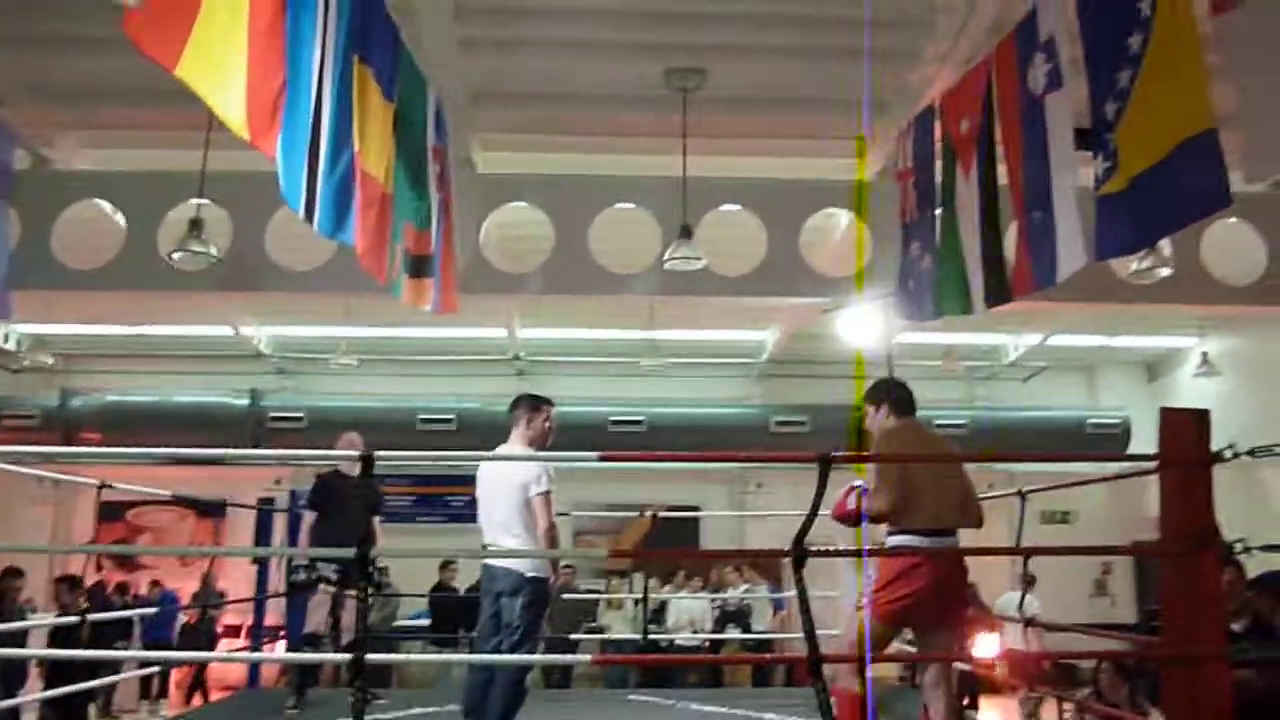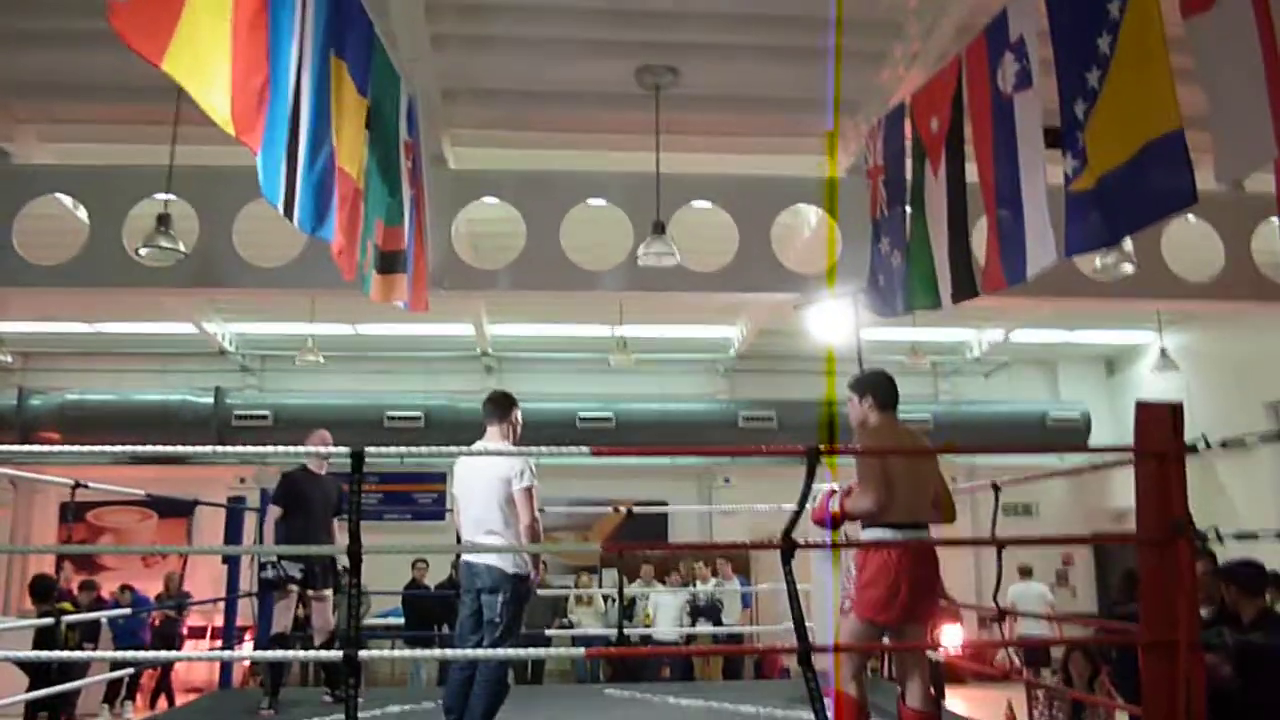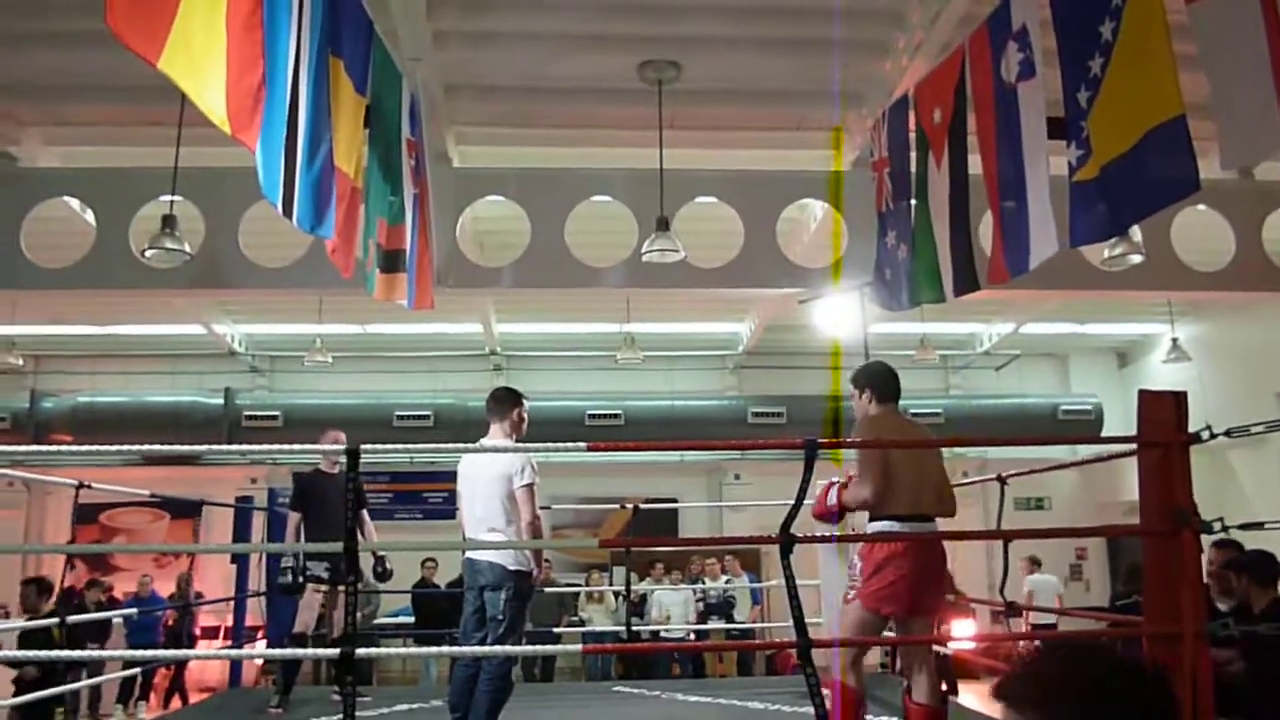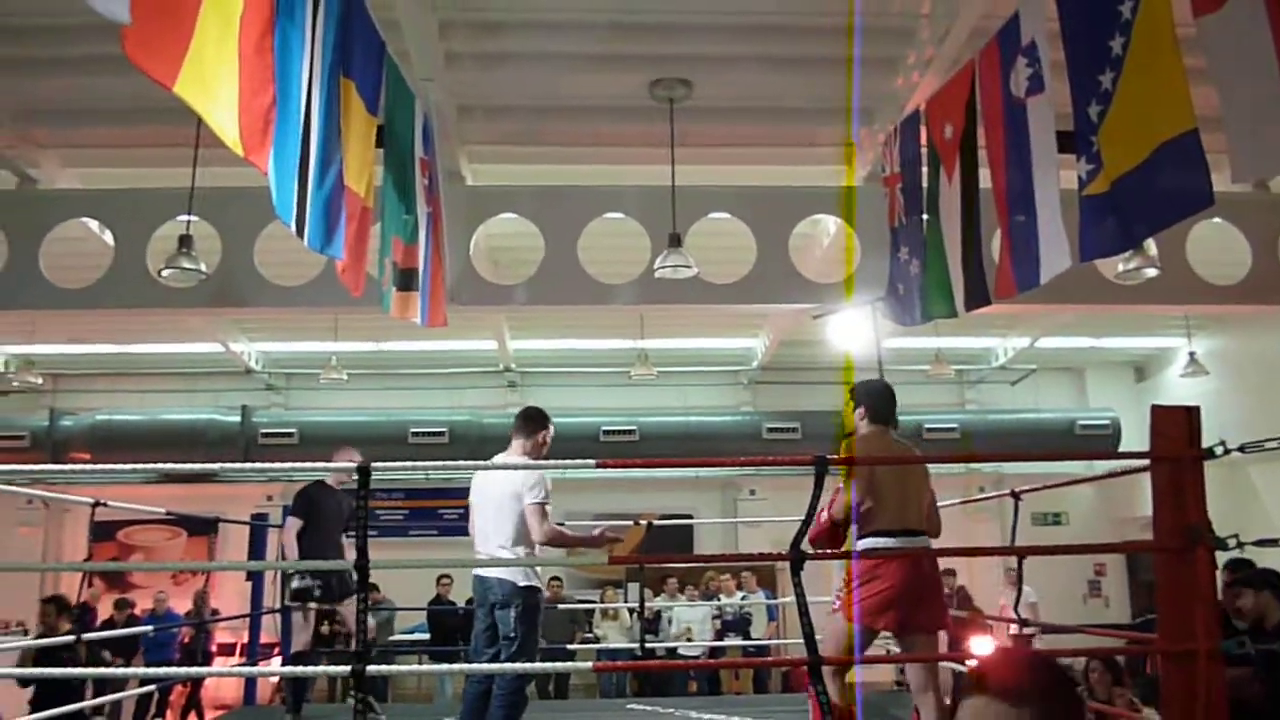
dt=1s
person 1, frame 1
left shoulder: (889, 439)
right shoulder: (945, 447)
left elbow: (886, 502)
right elbow: (973, 516)
left wrist: (857, 503)
left hip: (909, 562)
right hip: (947, 563)
left knee: (847, 663)
right knee: (937, 680)
person 1, frame 2
left shoulder: (871, 435)
right shoulder: (920, 444)
left elbow: (873, 500)
right elbow: (946, 511)
left wrist: (838, 505)
left hip: (886, 556)
right hip: (921, 556)
left knee: (846, 667)
right knee: (913, 668)
person 1, frame 3
left shoulder: (871, 425)
right shoulder: (923, 435)
left elbow: (869, 491)
right elbow: (947, 505)
left wrist: (836, 496)
left hip: (889, 548)
right hip: (927, 548)
left knee: (844, 656)
right knee: (919, 663)
person 1, frame 4
left shoulder: (859, 444)
right shoulder: (911, 455)
left elbow: (850, 502)
right elbow: (932, 526)
left wrist: (829, 517)
left hip: (881, 564)
right hip: (921, 564)
left knee: (827, 668)
right knee: (925, 683)
person 2, frame 1
left shoulder: (487, 464)
right shoulder: (534, 464)
right elbow: (545, 527)
right wrist: (553, 568)
left hip: (492, 567)
right hip: (526, 571)
left knee: (486, 651)
right knee: (514, 656)
person 2, frame 2
left shoulder: (463, 461)
right shoulder: (515, 461)
right elbow: (528, 522)
right wrist: (535, 565)
left hip: (470, 565)
right hip: (505, 568)
left knee: (465, 649)
right knee: (494, 655)
person 2, frame 3
left shoulder: (467, 458)
right shoulder: (517, 458)
right elbow: (529, 520)
right wrist: (538, 562)
left hip: (474, 562)
right hip: (508, 565)
left knee: (470, 648)
right knee: (498, 654)
person 2, frame 4
left shoulder: (482, 472)
right shoulder: (530, 474)
right elbow: (541, 534)
right wrist: (590, 540)
left hip: (483, 577)
right hip: (515, 581)
left knee: (481, 665)
right knee: (511, 670)
person 3, frame 1
left shoulder: (370, 486)
right shoulder: (326, 480)
left elbow: (375, 527)
right elbow: (308, 521)
right wrist: (301, 562)
left hip: (358, 564)
right hip: (327, 560)
left knee: (353, 629)
right knee: (316, 626)
right ankle: (299, 690)
person 3, frame 2
left shoulder: (334, 486)
right shoulder: (292, 479)
right elbow: (271, 519)
left wrist: (337, 563)
right wrist: (268, 558)
left hip: (320, 563)
right hip: (290, 560)
left knee: (325, 629)
right knee: (281, 628)
left ankle: (333, 687)
right ankle: (271, 693)
person 3, frame 3
left shoulder: (351, 482)
right shoulder: (306, 481)
left elbow: (364, 520)
right elbow: (292, 525)
left wrist: (379, 554)
right wrist: (288, 563)
left hip: (346, 561)
right hip: (317, 561)
left knee: (341, 627)
right knee: (303, 625)
left ankle: (342, 685)
right ankle: (282, 691)
person 3, frame 4
left shoulder: (347, 502)
right shoulder: (309, 493)
right elbow: (288, 533)
left wrist: (355, 571)
right wrist: (296, 570)
left hip: (337, 574)
right hip: (309, 575)
left knee: (366, 627)
right knee: (302, 643)
